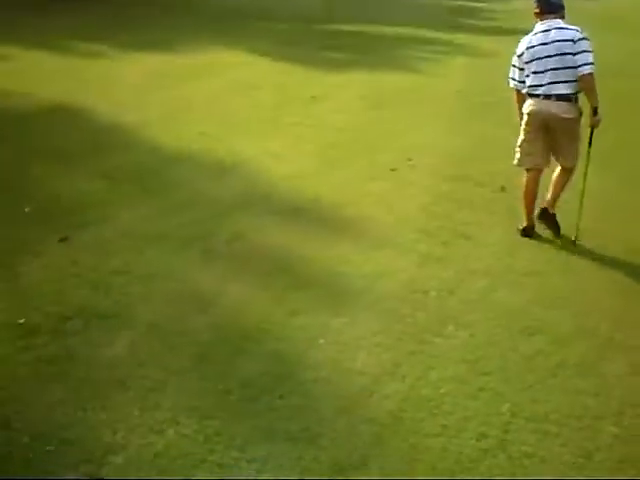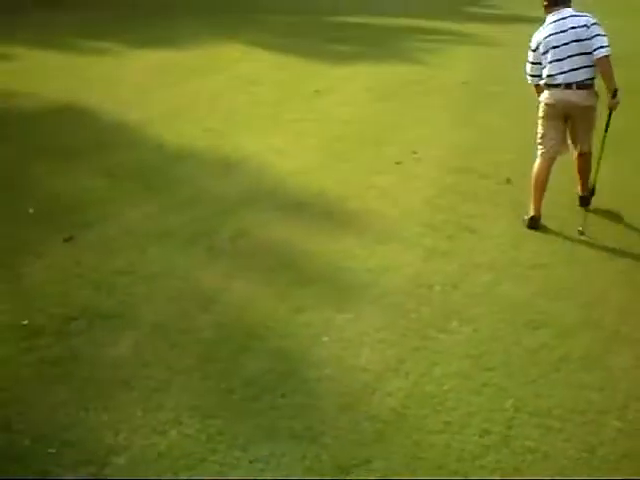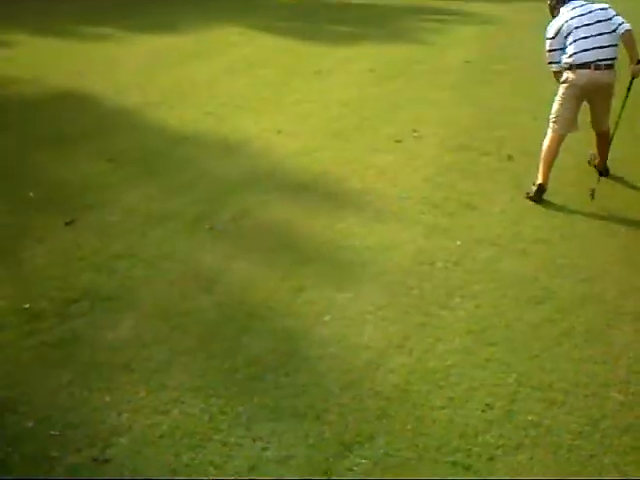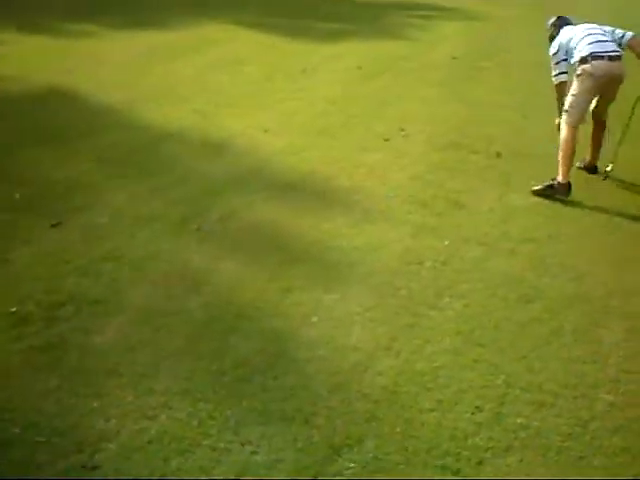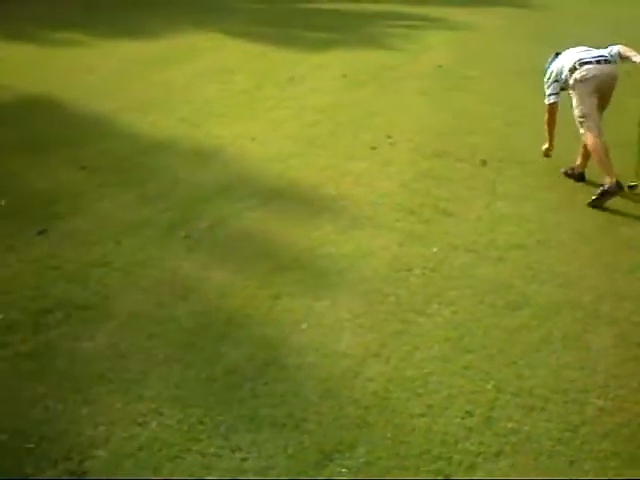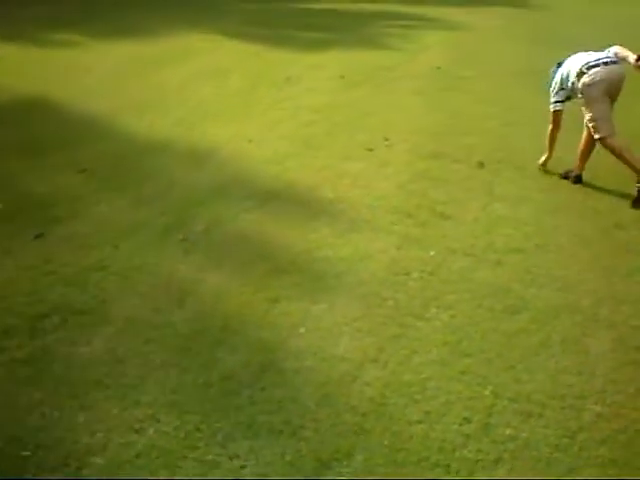
dt=0.2s
person 1, frame 1
left shoulder: (527, 41)
right shoulder: (575, 35)
left elbow: (518, 86)
right elbow: (586, 74)
left wrist: (522, 113)
right wrist: (595, 108)
left hip: (534, 106)
right hip: (565, 108)
left knee: (532, 167)
right knee: (567, 162)
left ankle: (528, 222)
right ankle: (548, 208)
person 1, frame 2
left shoulder: (540, 34)
right shoulder: (588, 22)
left elbow: (535, 79)
right elbow: (602, 57)
left wrist: (543, 101)
right wrist: (613, 91)
left hip: (553, 96)
right hip: (583, 95)
left knee: (545, 155)
right knee: (583, 147)
left ankle: (534, 213)
right ankle: (584, 193)
person 1, frame 3
left shoulder: (556, 24)
left elbow: (556, 66)
left wrist: (565, 91)
left hip: (576, 76)
right hip: (605, 74)
left knee: (556, 131)
right knee: (601, 122)
left ankle: (540, 185)
right ankle: (602, 163)
person 1, frame 4
left shoulder: (559, 42)
right shoulder: (599, 28)
left elbow: (560, 82)
left wrist: (560, 115)
left hip: (591, 67)
right hip: (616, 67)
left knee: (569, 124)
right knee: (599, 115)
left ankle: (562, 181)
right ankle: (591, 162)
person 1, frame 5
left shoulder: (552, 71)
right shoulder: (588, 51)
left elbow: (551, 111)
right elbow: (618, 50)
left wrist: (550, 142)
left hip: (584, 75)
right hip: (609, 70)
left knee: (590, 132)
right knee: (592, 122)
left ankle: (611, 182)
right ankle: (579, 168)
person 1, frame 6
left shoulder: (557, 82)
right shoulder: (588, 57)
left elbow: (555, 124)
right elbow: (616, 51)
left wrist: (548, 155)
left hip: (591, 81)
right hip: (614, 74)
left knee: (605, 136)
right knee: (592, 126)
right ankle: (577, 171)
